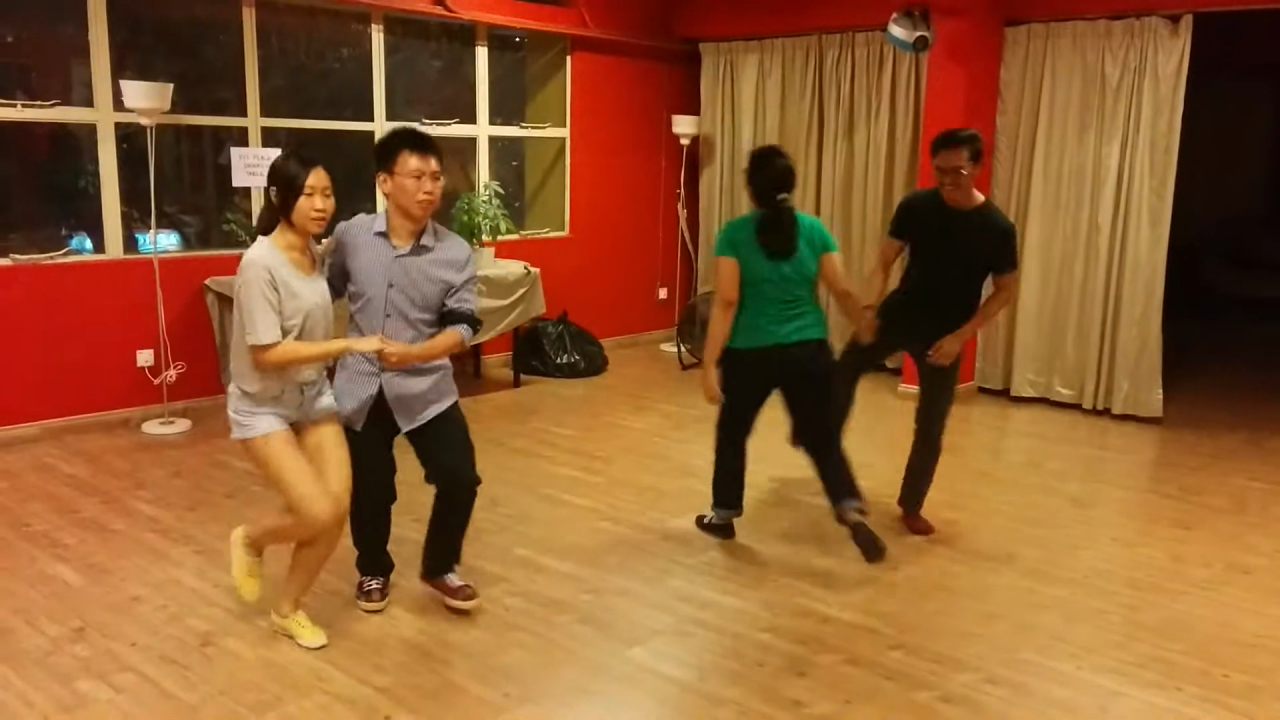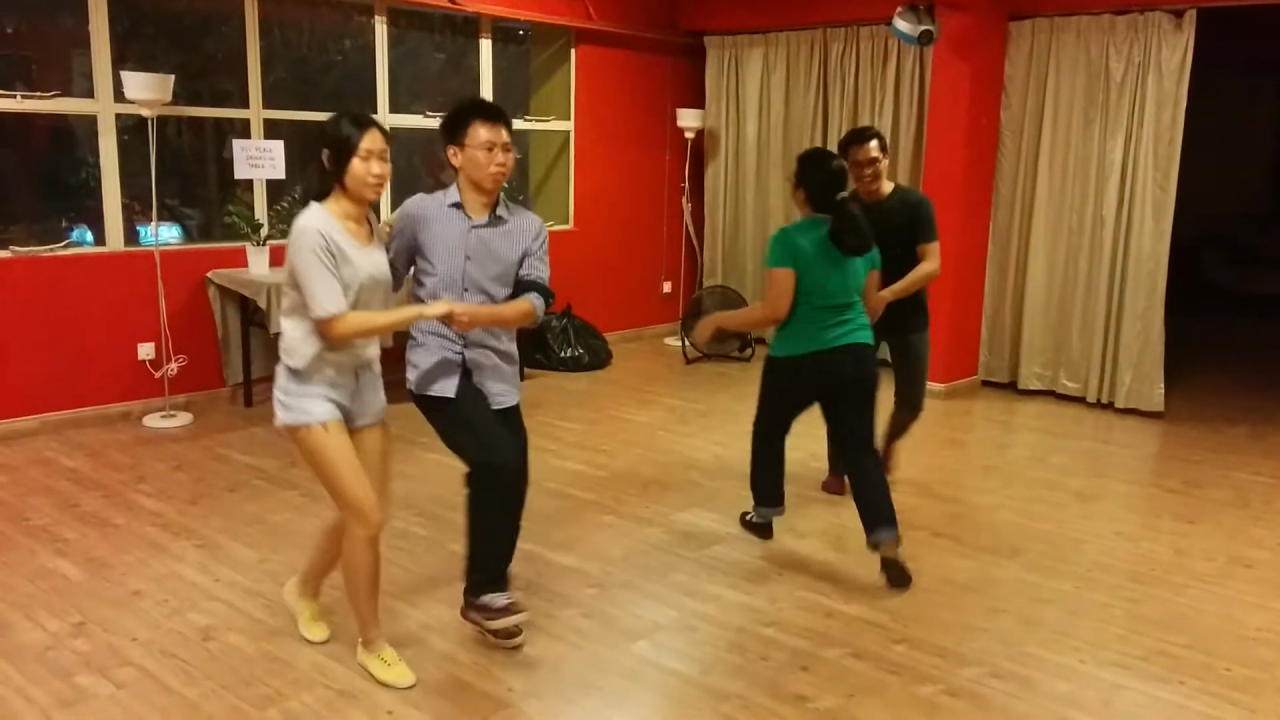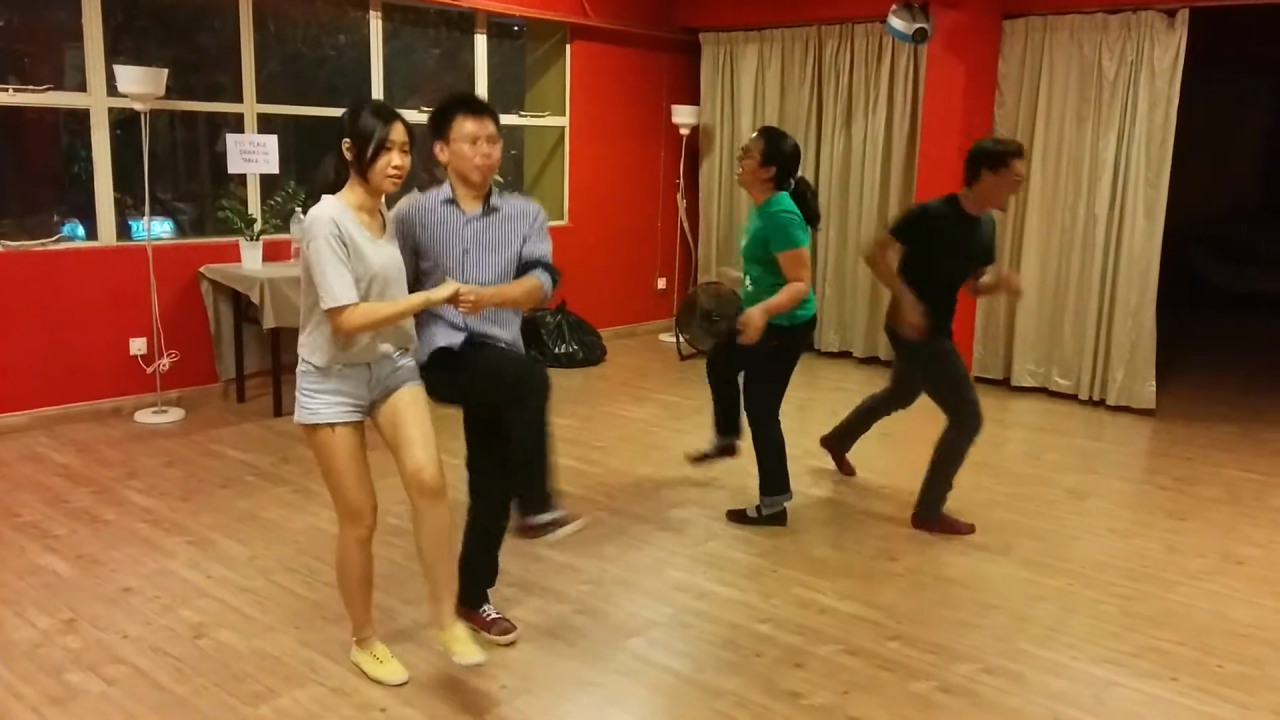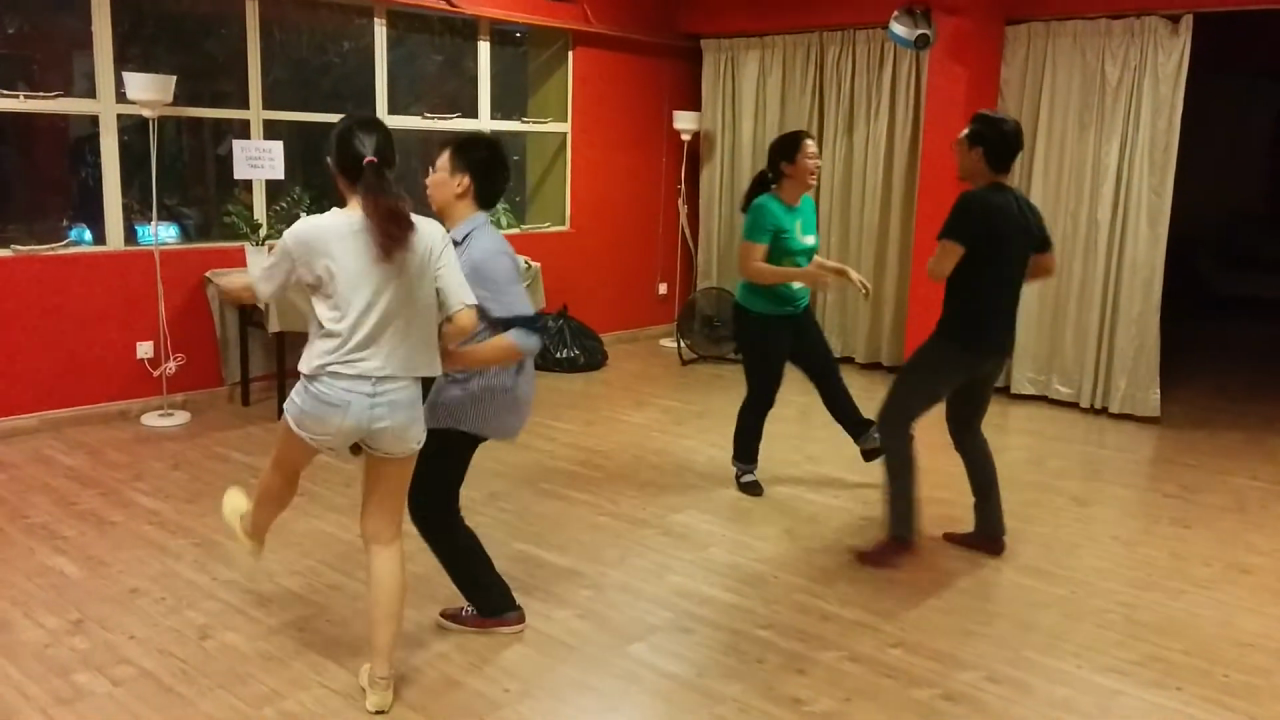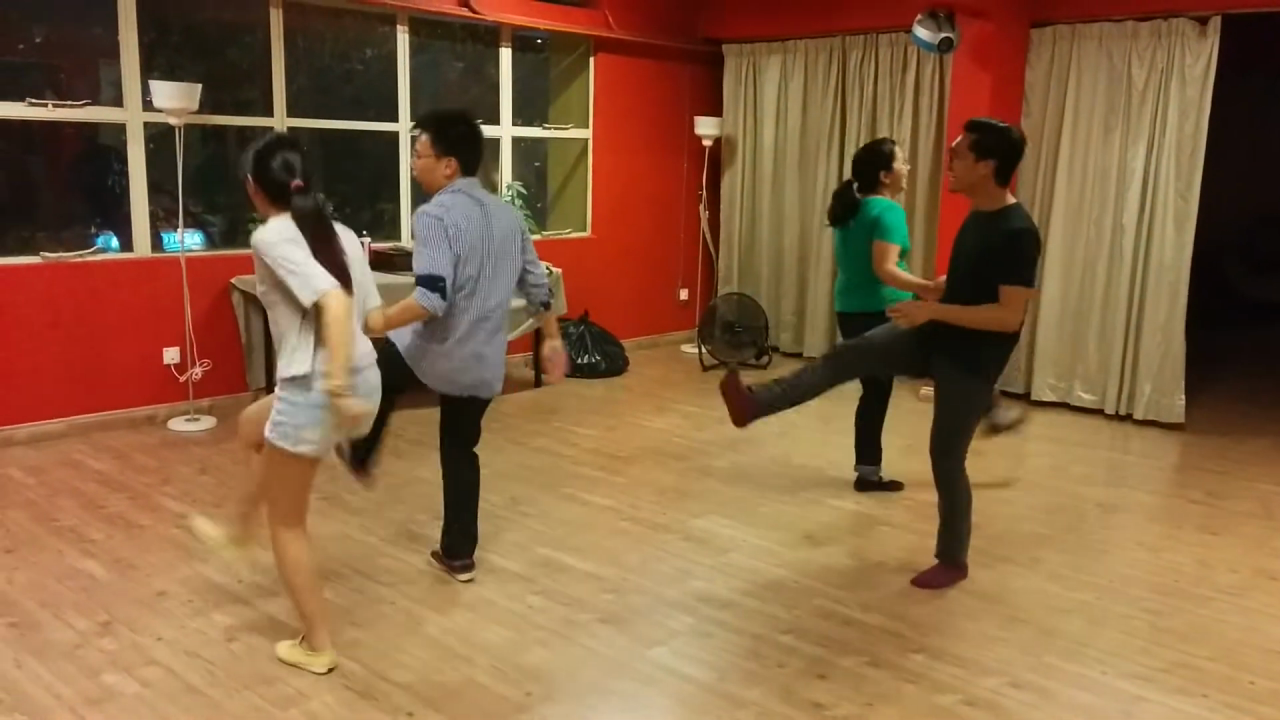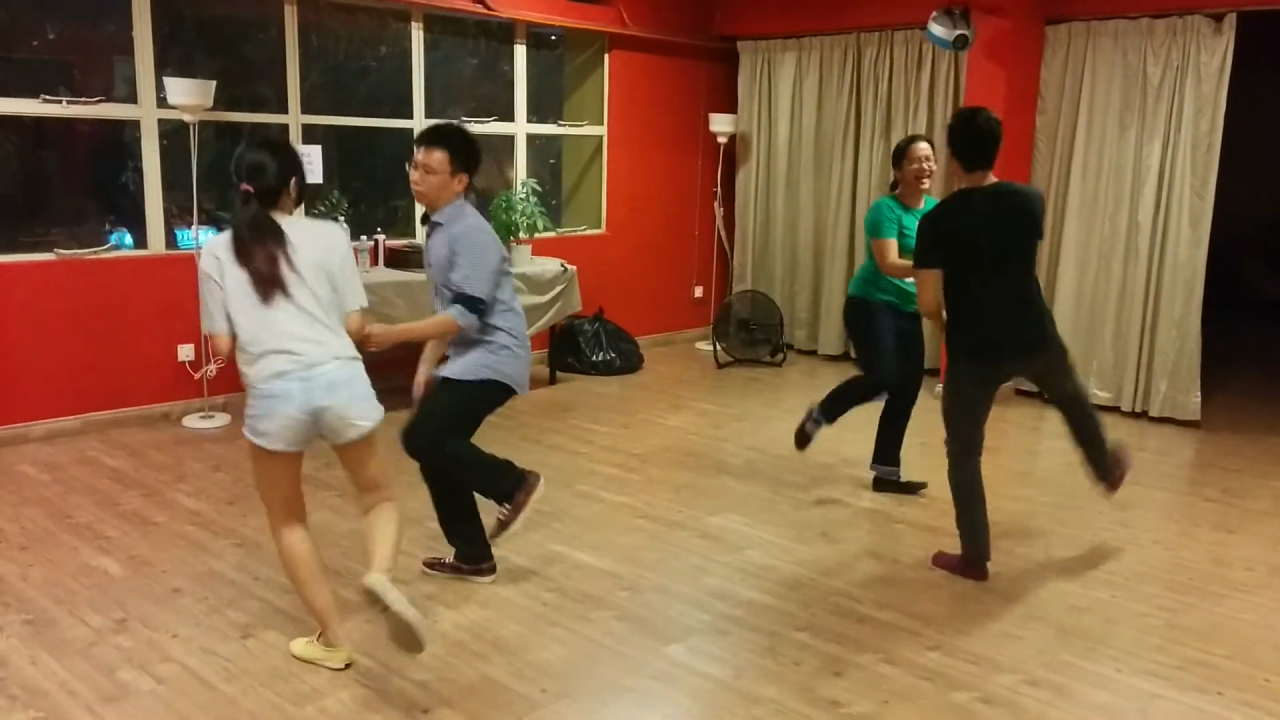
dt=0.7s
person 1, frame 1
left shoulder: (312, 253)
right shoulder: (259, 263)
right elbow: (268, 354)
right wrist: (349, 345)
left hip: (314, 395)
right hip: (261, 405)
left knee: (334, 508)
right knee: (318, 516)
left ankle: (287, 607)
right ankle: (250, 538)
person 1, frame 2
left shoulder: (371, 224)
right shoulder: (312, 229)
right elbow: (336, 326)
right wrist: (420, 312)
left hip: (364, 379)
right hip: (311, 386)
left knee: (358, 512)
right knee: (368, 516)
left ankle: (303, 589)
right ankle: (371, 642)
person 1, frame 3
left shoulder: (384, 216)
right shoulder: (326, 221)
right elbow: (347, 319)
right wrist: (430, 296)
left hip: (391, 366)
right hip: (332, 379)
left knee: (428, 477)
right knee: (360, 516)
left ankle: (448, 619)
right ankle: (364, 639)
person 1, frame 4
left shoulder: (310, 233)
right shoulder: (429, 236)
left elbow: (258, 290)
right elbow: (464, 322)
left wrist: (229, 285)
left hip: (326, 394)
right hip: (397, 401)
left knee: (283, 469)
right knee: (383, 538)
left ankle: (254, 526)
right ankle: (379, 678)
person 1, frame 5
left shoulder: (272, 238)
right shoulder: (338, 234)
left elbow: (335, 303)
right elbow: (371, 313)
left wrist: (336, 389)
left hip: (314, 394)
right hip: (365, 382)
left knee: (287, 522)
right knee: (256, 426)
left ankle: (316, 646)
right ankle: (238, 529)
person 1, frame 6
left shoulder: (217, 252)
right shoulder: (330, 236)
left elbow: (221, 343)
right elbow: (354, 324)
left hip: (273, 396)
right hip: (341, 381)
left knee: (287, 522)
right knee: (378, 498)
left ankle: (332, 641)
right ankle: (381, 576)
person 2, frame 1
left shoulder: (456, 253)
right shoulder: (350, 236)
left elbow: (463, 327)
right elbow: (326, 290)
left wrist: (411, 354)
left hip: (427, 388)
right hip: (362, 389)
left knee: (460, 480)
right knee: (370, 490)
left ankle: (440, 567)
right ankle: (373, 570)
person 2, frame 2
left shoulder: (528, 228)
right shoulder: (418, 214)
left elbow: (535, 304)
right elbow: (386, 277)
left wrist: (482, 315)
left hip: (497, 372)
right hip: (439, 368)
left knee: (510, 482)
right knee: (496, 461)
left ankle: (484, 595)
right ankle: (487, 588)
person 2, frame 3
left shoulder: (527, 214)
right shoulder: (413, 212)
left elbow: (543, 282)
left wrist: (486, 295)
left hip: (500, 350)
right hip: (442, 348)
left knee: (497, 479)
right knee: (527, 375)
left ankle: (475, 598)
right ankle: (536, 506)
person 2, frame 4
left shoulder: (484, 253)
right shoulder: (456, 243)
left elbow: (523, 337)
left wrist: (453, 358)
left hip: (478, 397)
right hip: (460, 386)
left knee: (430, 504)
left ankle: (497, 608)
person 2, frame 5
left shoulder: (434, 215)
right shoulder: (509, 215)
left elbow: (430, 299)
right elbow: (536, 287)
left wrist: (376, 322)
right wrist: (551, 337)
left hip: (433, 353)
right hip: (486, 364)
left knee: (378, 379)
right knee: (461, 450)
left ankle: (361, 457)
right ankle: (459, 554)
person 2, frame 6
left shoulder: (468, 233)
right shoulder: (438, 229)
left elbow: (468, 316)
left wrist: (395, 334)
right wrist: (428, 364)
left hip: (495, 358)
right hip: (472, 358)
left knee: (424, 437)
right knee: (443, 454)
left ankle: (515, 485)
right ankle: (473, 556)
person 3, frame 1
left shoulder: (997, 227)
right shoulder: (916, 206)
left elbow: (1005, 292)
right elbow: (885, 259)
left wrist: (959, 337)
right wrist: (870, 308)
left hip: (950, 329)
right hip: (905, 310)
left knee: (931, 420)
right knee: (846, 368)
left ankle: (912, 506)
person 3, frame 2
left shoulder: (915, 205)
left elbow: (932, 265)
left wrist: (885, 297)
left hip: (908, 316)
left knee: (911, 401)
left ankle: (887, 445)
right ankle: (837, 469)
person 3, frame 3
left shoulder: (985, 226)
right shoulder: (931, 215)
left elbow: (976, 283)
right elbow: (876, 253)
left wrist: (1001, 281)
right wrist: (902, 298)
left hip: (926, 331)
right hip: (918, 330)
left knee: (901, 392)
right knee: (967, 419)
left ankle: (837, 441)
right ankle: (929, 511)
person 3, frame 4
left shoulder: (974, 202)
right shoulder: (1025, 210)
left elbow: (938, 270)
right elbow: (1045, 265)
left wrist: (937, 259)
left hip: (960, 339)
right hip: (998, 344)
left knee: (894, 420)
right knee: (965, 428)
left ankle: (900, 534)
right ankle: (990, 531)
person 3, frame 5
left shoulder: (1017, 233)
right shoulder: (979, 216)
left elbow: (1009, 316)
left wrist: (932, 311)
right wrist: (935, 302)
left hip: (971, 360)
right hip: (932, 337)
left knee: (946, 457)
right knee: (846, 356)
left ankle: (952, 561)
right ankle: (753, 403)
person 3, frame 6
left shoulder: (938, 221)
right shoulder: (1030, 201)
left elbow: (928, 301)
left wrist: (944, 321)
left hip: (975, 352)
right hip: (1036, 338)
left knee: (964, 451)
right knee: (1071, 395)
left ankle: (973, 557)
right ankle: (1108, 468)
person 4, frame 1
left shoulder: (734, 233)
right shoulder: (814, 229)
left elbow: (725, 302)
right elbow: (842, 291)
left wrist: (710, 364)
right wrist: (859, 318)
left hip: (752, 352)
right hip: (808, 349)
left knee: (731, 433)
right knee: (818, 437)
left ankle: (723, 516)
right ankle: (852, 513)
person 4, frame 2
left shoulder: (789, 240)
right shoulder: (861, 236)
left elbow: (774, 311)
left wrist: (717, 320)
left hip: (796, 361)
right hip: (854, 356)
left knee: (769, 433)
right knee: (860, 453)
left ankle: (764, 514)
right ankle: (887, 545)
person 4, frame 3
left shoulder: (782, 216)
right shoulder: (765, 205)
left elbow: (800, 282)
left wrist: (761, 310)
right wrist: (756, 308)
left hip: (785, 326)
right hip: (757, 316)
left knee: (760, 405)
right knee: (719, 363)
left ankle: (774, 503)
right ankle: (725, 439)
person 4, frame 4
left shoulder: (808, 205)
right shoulder: (764, 209)
right elbow: (750, 268)
left wrist: (842, 269)
right wrist: (799, 274)
left hip: (798, 311)
right hip: (759, 316)
left knee: (828, 375)
right knee: (763, 393)
left ankle: (867, 438)
right ankle: (744, 466)
person 4, frame 5
left shoulder: (852, 210)
right shoulder: (888, 210)
right elbow: (886, 271)
right wrist: (933, 288)
left hip: (853, 315)
right hip: (884, 313)
left knee: (876, 390)
left ankle: (868, 472)
person 4, frame 6
left shoulder: (936, 209)
right shoulder: (884, 209)
right elbow: (888, 263)
left hip: (907, 310)
right hip: (871, 303)
left knee: (907, 389)
right knee: (879, 378)
left ankle: (886, 472)
right ankle: (820, 415)
